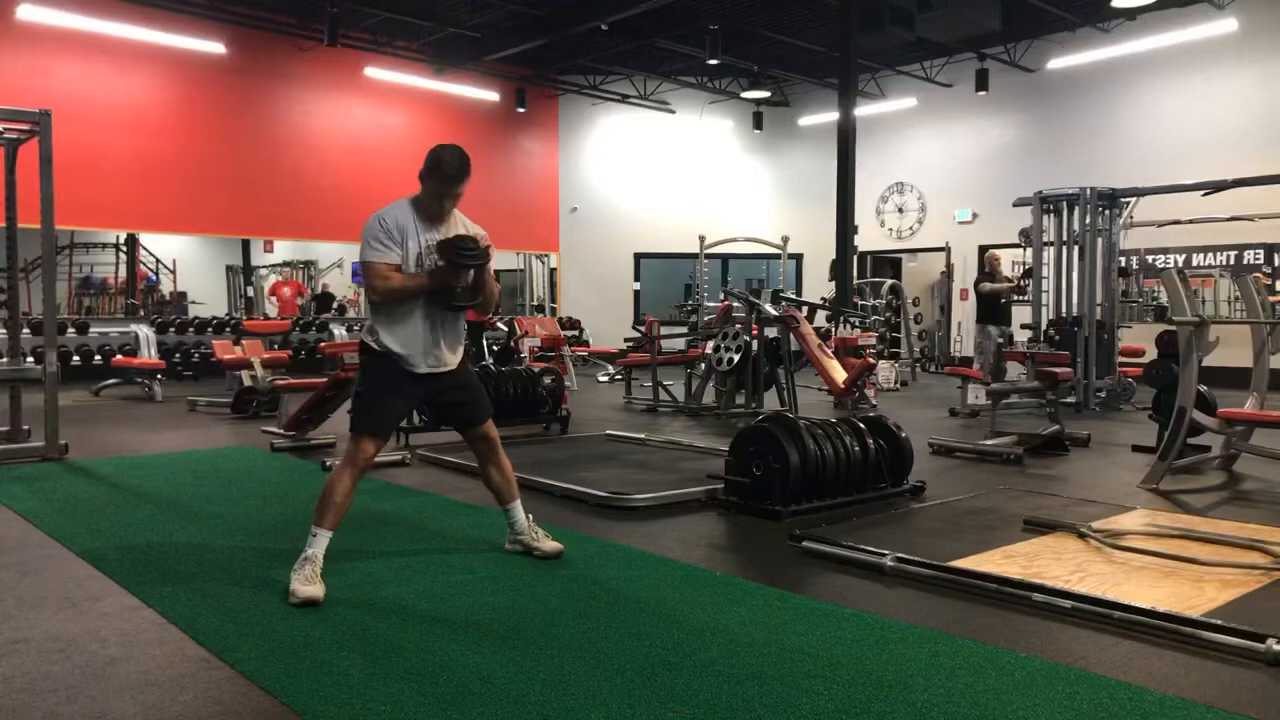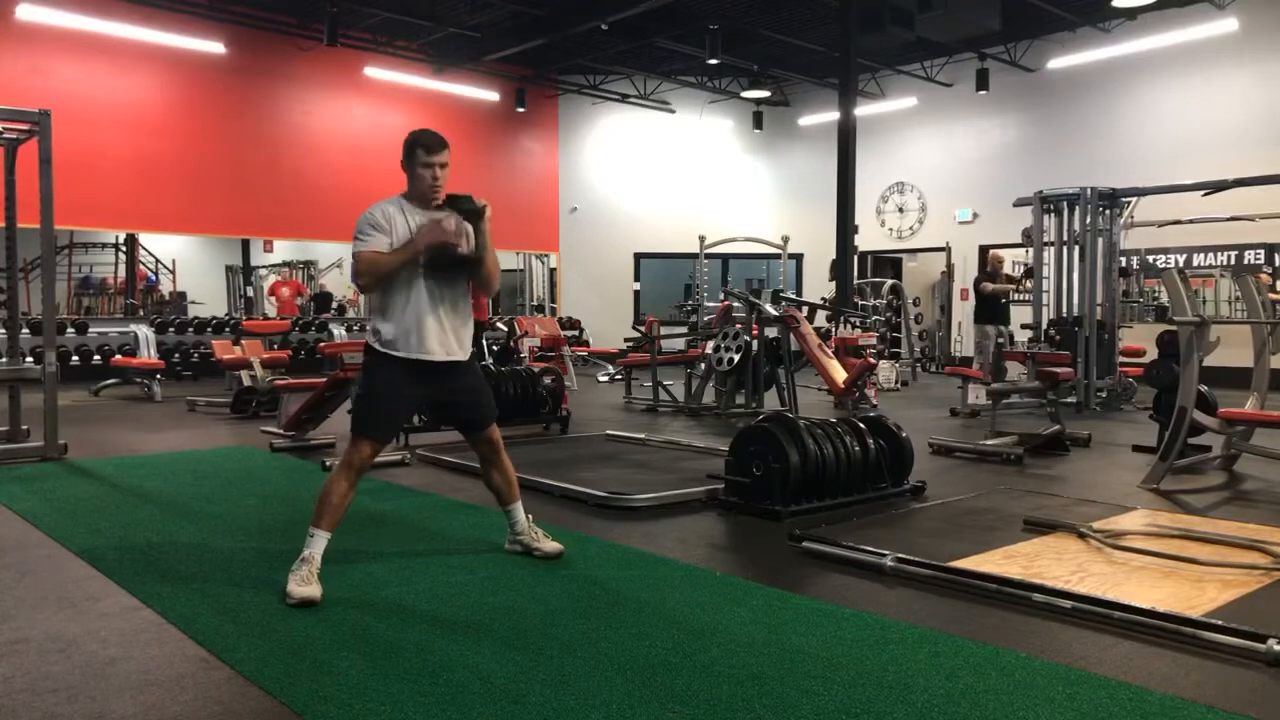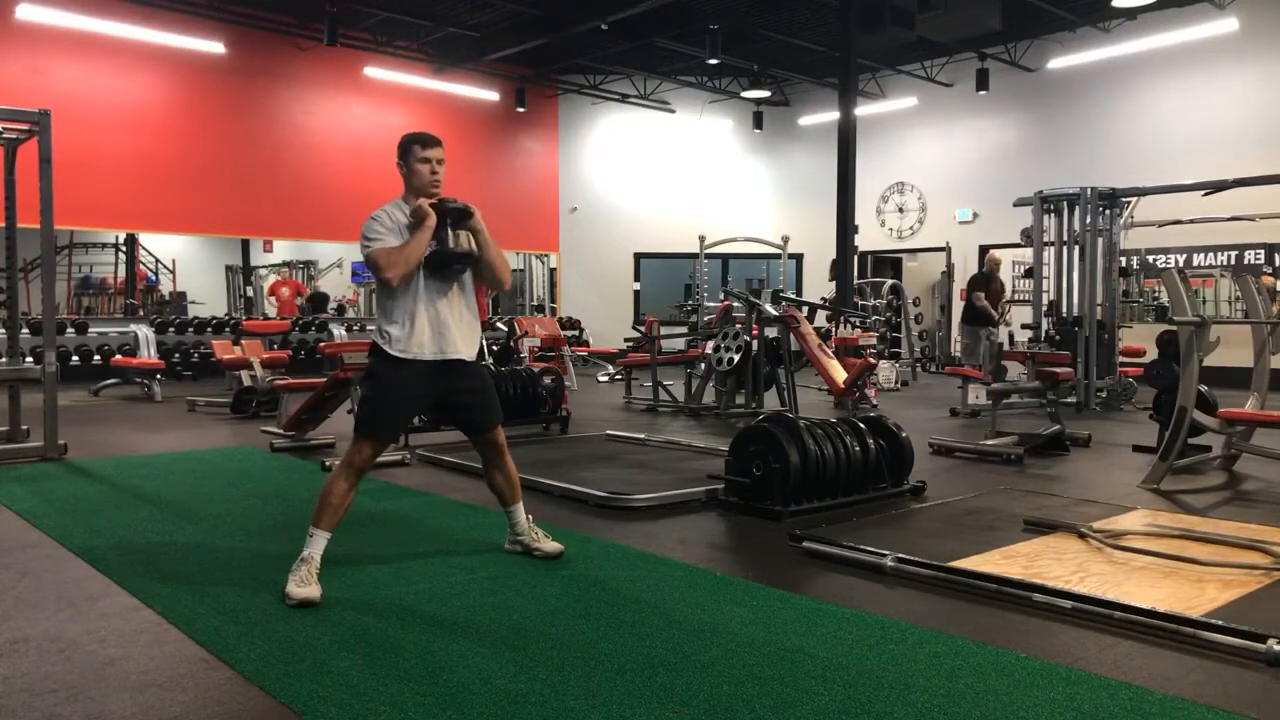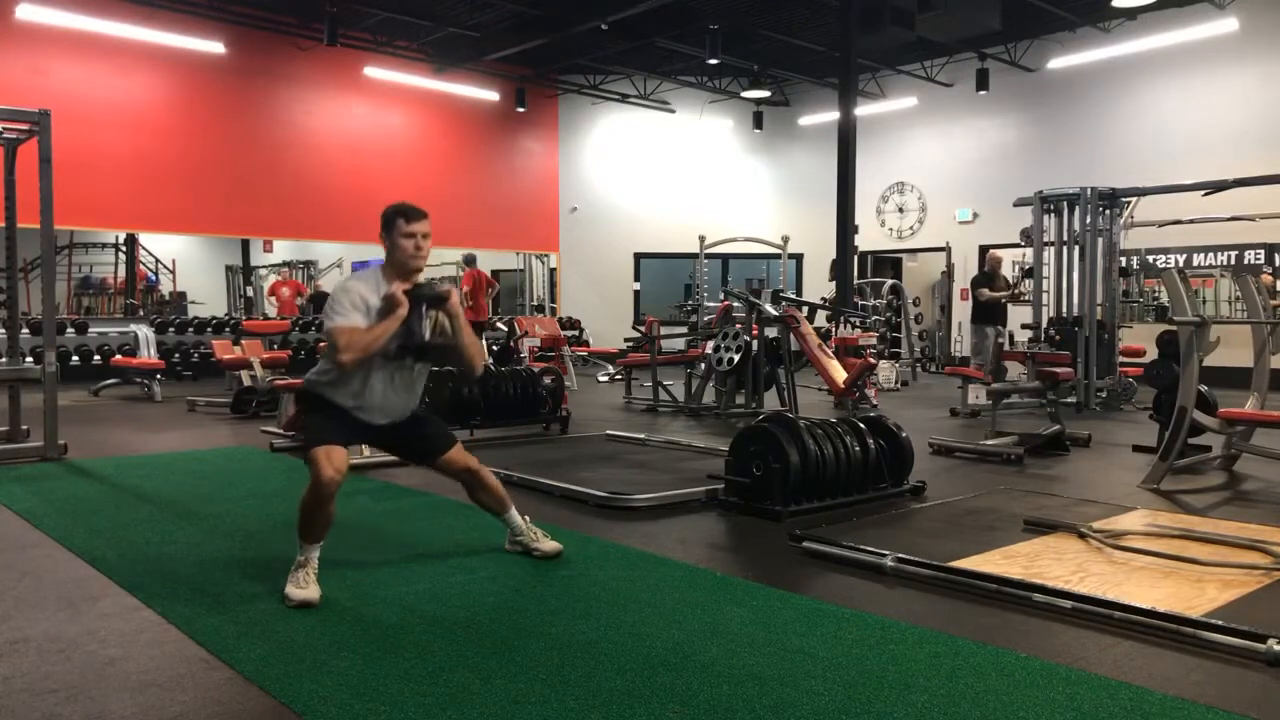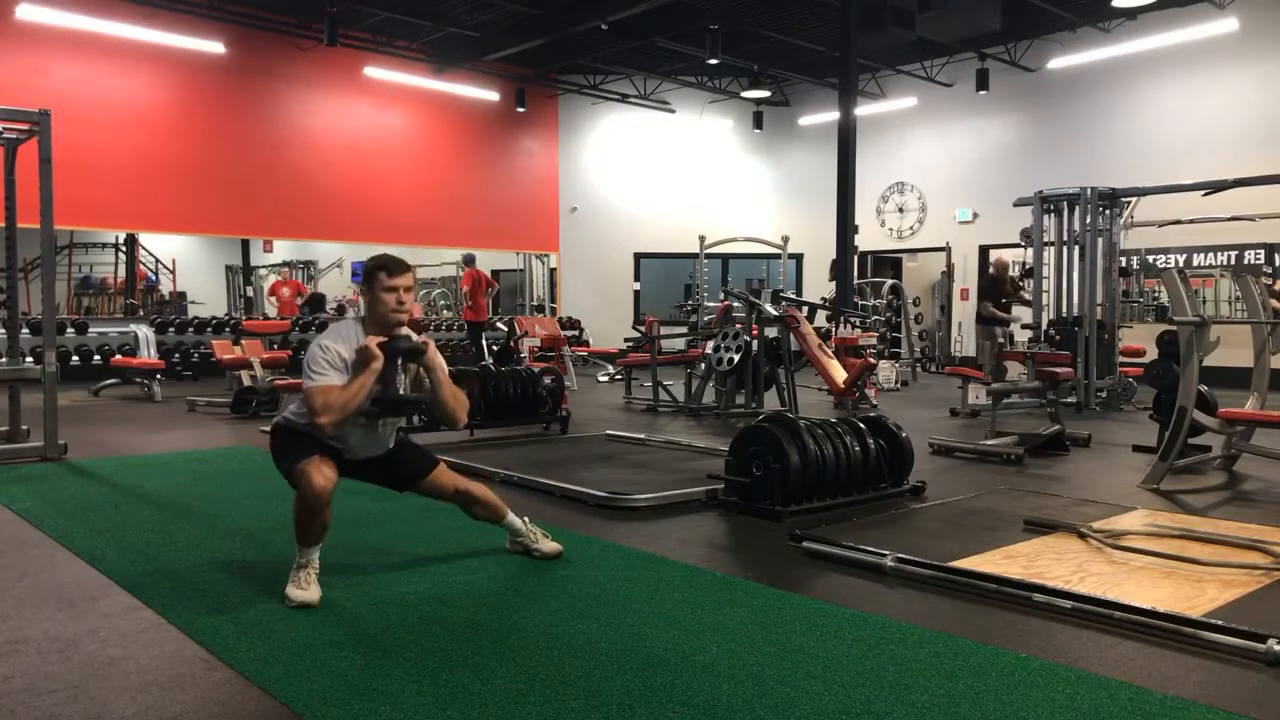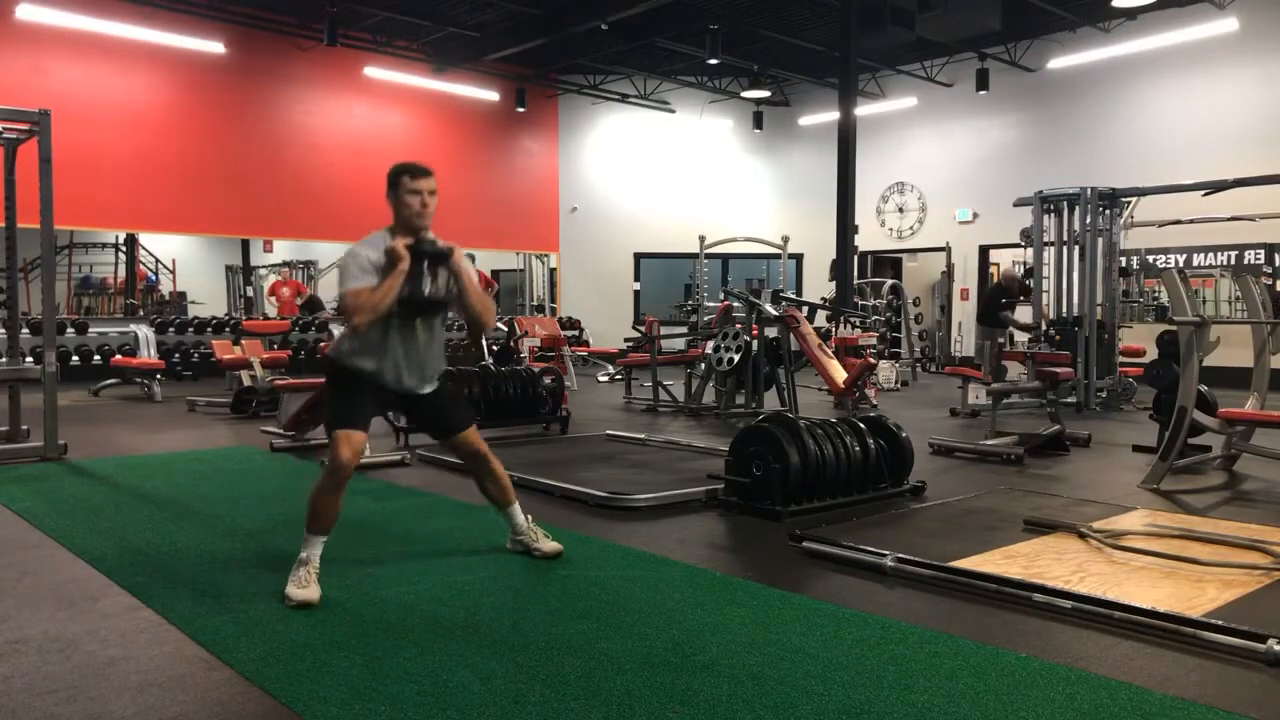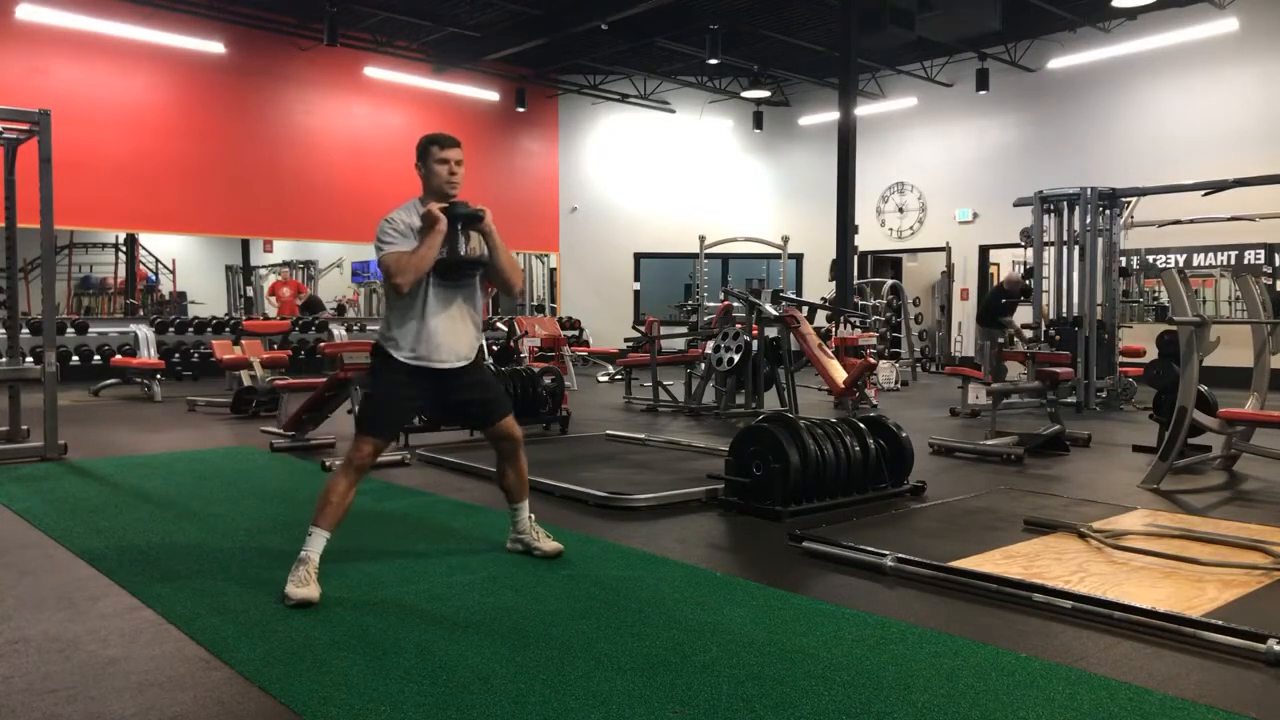
dt=0.7s
person 1, frame 1
left shoulder: (471, 232)
right shoulder: (388, 220)
left elbow: (486, 306)
right elbow: (377, 288)
left wrist: (482, 265)
right wrist: (439, 276)
left hip: (447, 360)
right hip: (391, 358)
left knee: (487, 440)
right knee: (359, 455)
left ankle: (520, 530)
right ankle: (311, 557)
person 1, frame 2
left shoulder: (462, 222)
right shoulder: (381, 216)
left elbow: (489, 286)
right elbow: (365, 277)
left wrist: (482, 231)
right wrist: (423, 240)
left hip: (455, 357)
right hip: (395, 359)
left knee: (491, 443)
right knee: (358, 456)
left ankle: (521, 531)
right ankle: (310, 558)
person 1, frame 3
left shoulder: (461, 224)
right shoulder: (384, 219)
left elbow: (501, 281)
right elbow: (391, 273)
left wrist: (479, 229)
right wrist: (425, 226)
left hip: (460, 358)
right hip: (402, 359)
left knee: (495, 444)
right knee: (359, 457)
left ankle: (521, 531)
right ankle: (309, 558)
person 1, frame 4
right shoulder: (355, 290)
left elbow: (474, 366)
right elbow: (345, 355)
left wrist: (455, 313)
right wrist: (396, 314)
left hip: (398, 410)
right hip: (333, 404)
left knee: (468, 467)
right knee: (329, 474)
left ankle: (521, 531)
right ankle: (306, 563)
person 1, frame 5
left shoulder: (418, 348)
right shoulder: (332, 345)
left elbow: (457, 418)
right elbow: (324, 419)
left wrist: (434, 368)
right wrist: (371, 368)
left hip: (377, 444)
right hip: (306, 436)
left knee: (458, 487)
right knee: (318, 483)
left ankle: (520, 531)
right ankle: (306, 564)
person 1, frame 6
left shoulder: (447, 255)
right shoulder: (364, 255)
left elbow: (485, 320)
right elbow: (358, 319)
left wrist: (458, 271)
right wrist: (399, 269)
left hip: (424, 376)
right hip: (363, 371)
left knee: (477, 451)
right knee: (343, 458)
left ankle: (521, 530)
right ankle: (307, 561)
person 1, frame 7
left shoulder: (475, 225)
right shoulder: (399, 222)
left elbow: (513, 285)
right elbow: (401, 279)
left wrist: (490, 232)
right wrist: (436, 231)
left hip: (463, 361)
right hip: (405, 362)
left knee: (510, 438)
right knee: (361, 457)
left ankle: (523, 529)
right ankle: (308, 559)
